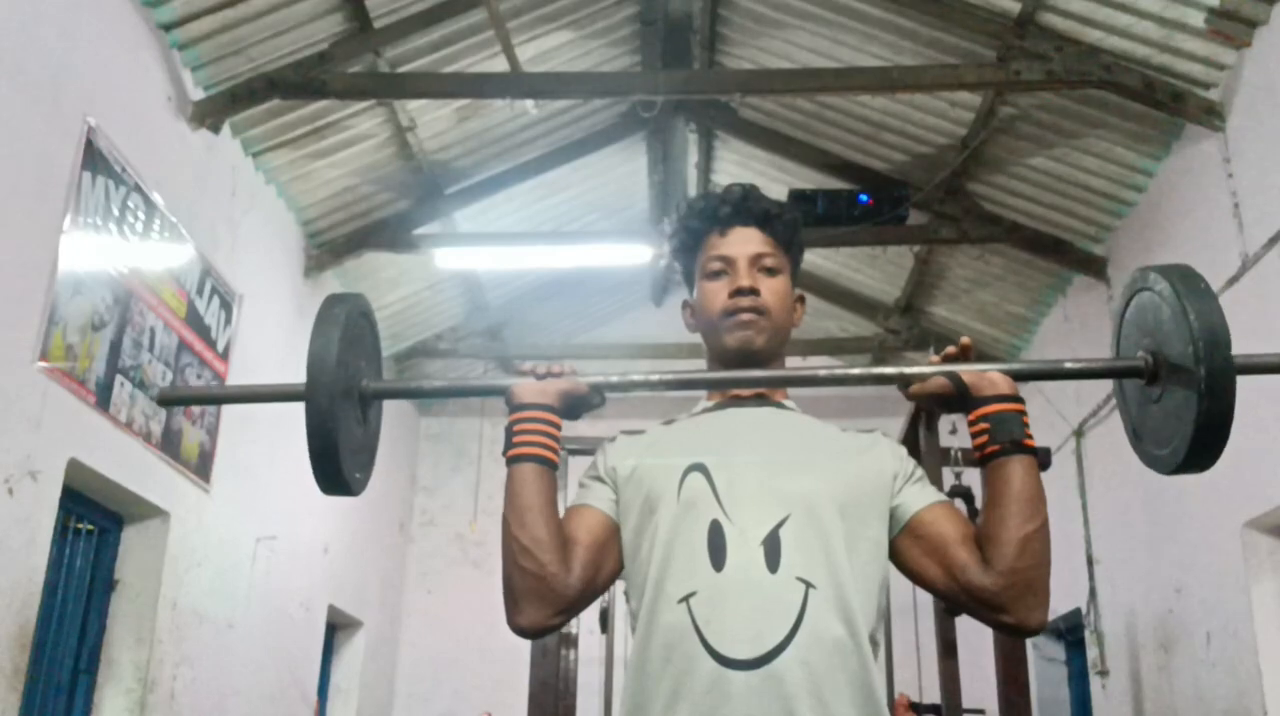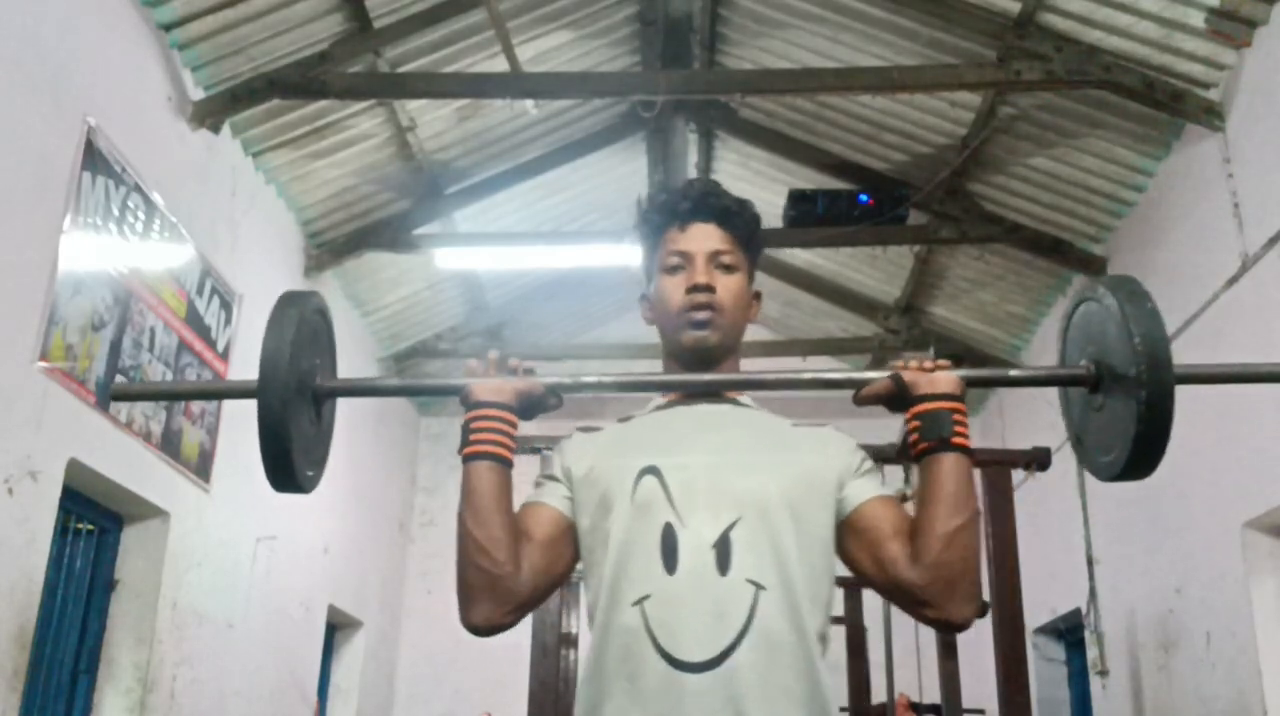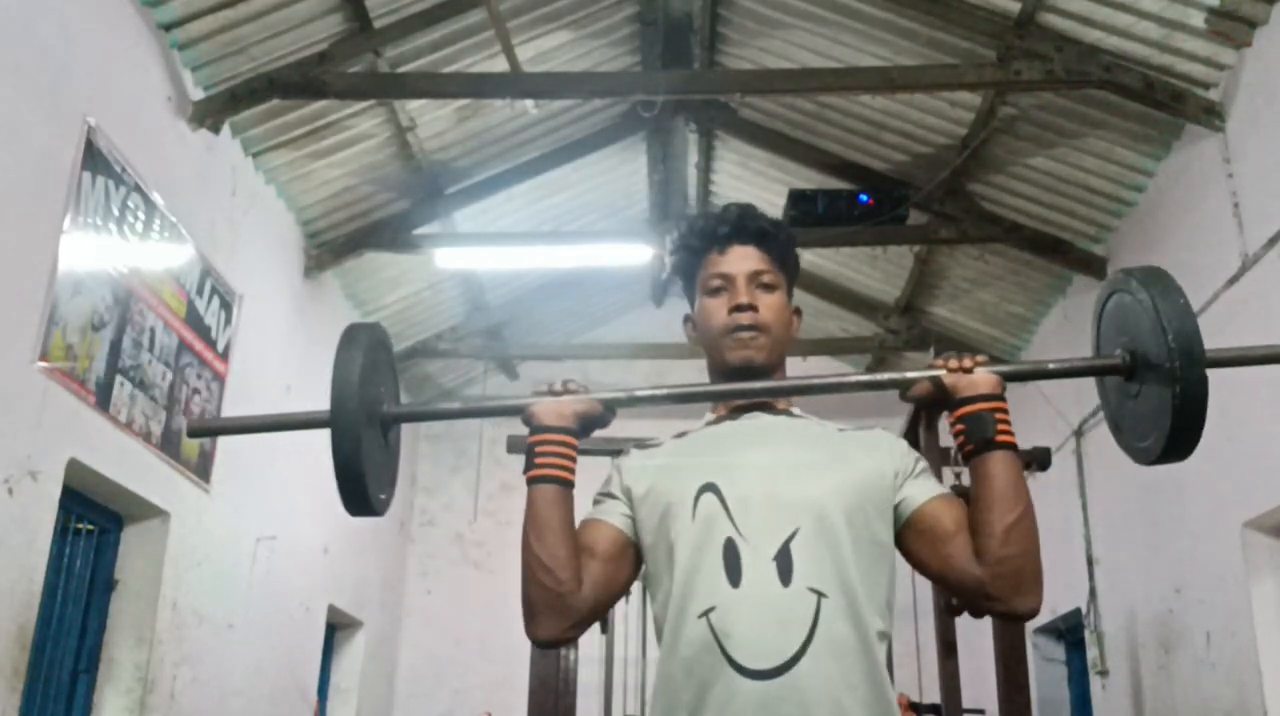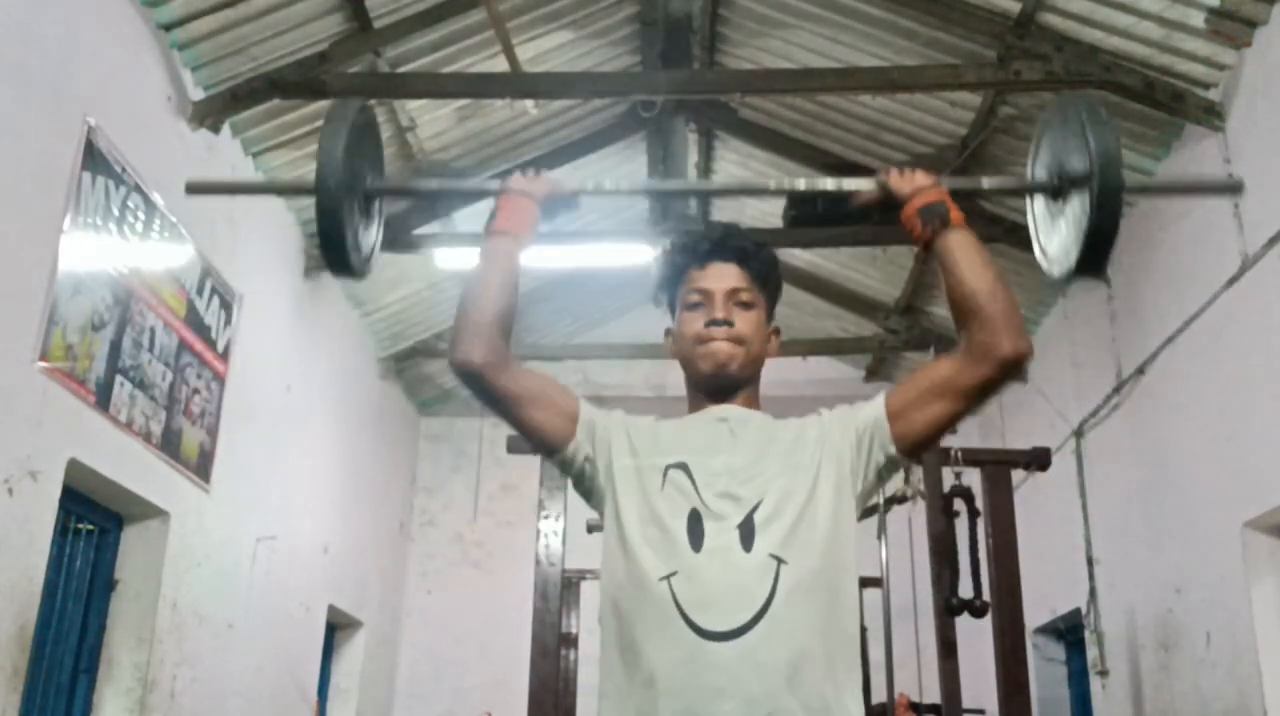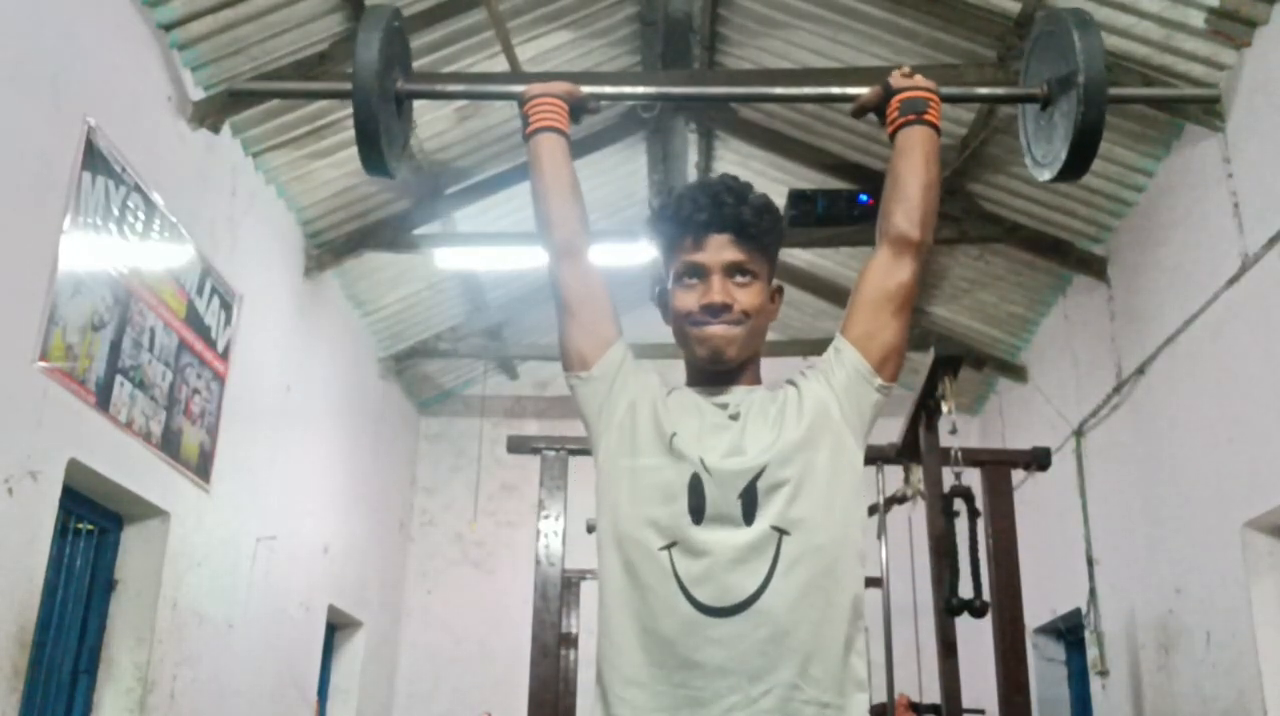
dt=0.7s
person 1, frame 1
left shoulder: (871, 458)
right shoulder: (629, 459)
left elbow: (1013, 600)
right elbow: (539, 604)
left wrist: (999, 412)
right wrist: (533, 423)
person 1, frame 2
left shoulder: (824, 452)
right shoulder: (587, 456)
left elbow: (943, 596)
right elbow: (490, 603)
left wrist: (938, 413)
right wrist: (490, 423)
person 1, frame 3
left shoulder: (876, 456)
right shoulder: (644, 472)
left elbow: (1009, 591)
right elbow: (555, 616)
left wrist: (983, 417)
right wrist: (551, 442)
person 1, frame 4
left shoulder: (835, 447)
right shoulder: (617, 448)
left elbow: (995, 349)
right elbow: (480, 357)
left wrist: (935, 213)
right wrist: (515, 218)
person 1, frame 5
left shoulder: (828, 407)
right shoulder: (628, 409)
left elbow: (903, 243)
right elbow: (569, 251)
left wrist: (914, 112)
right wrist: (548, 117)
